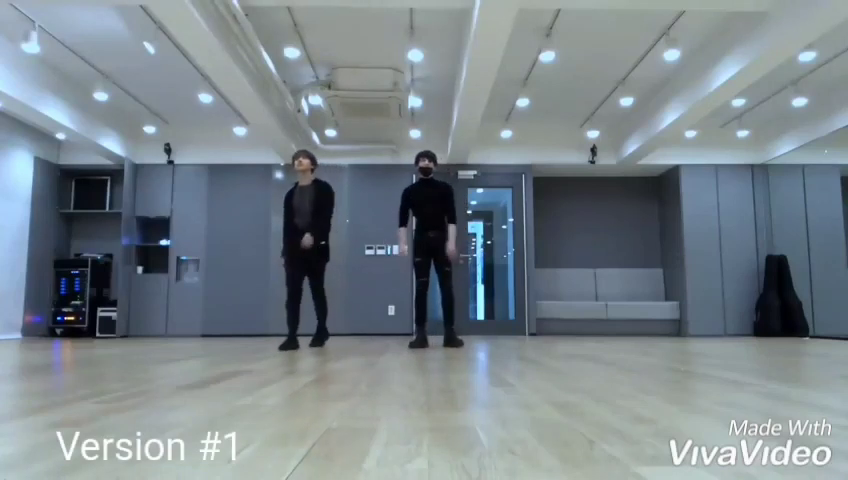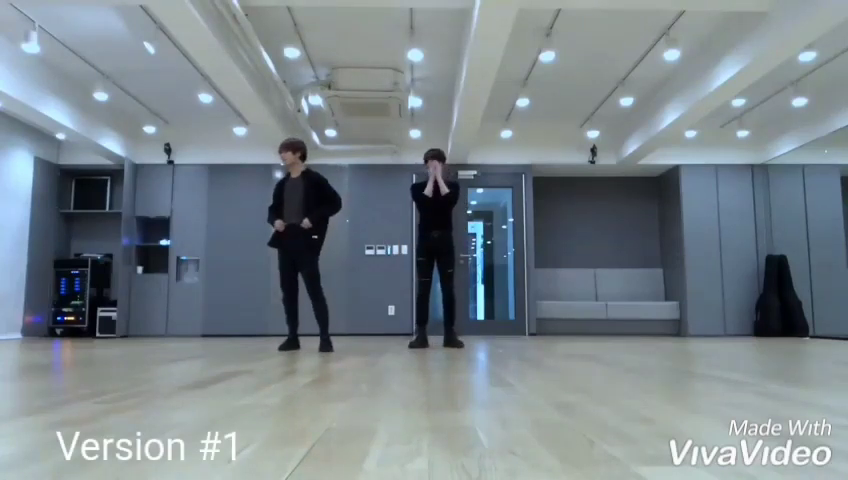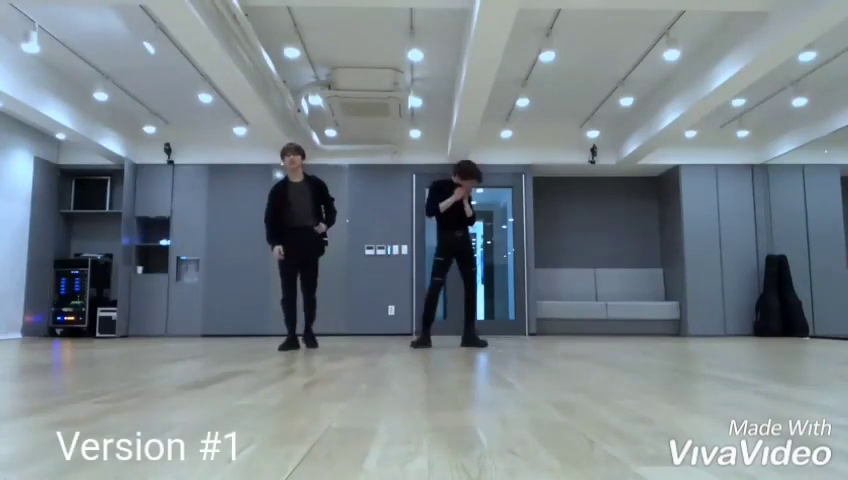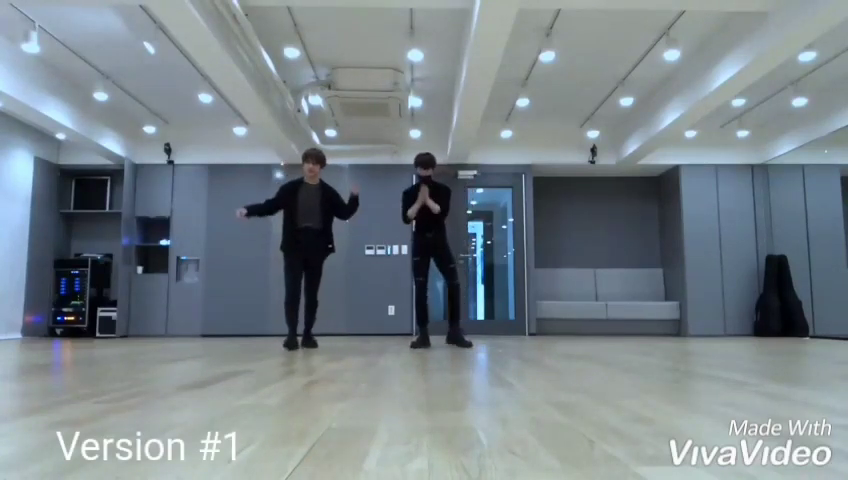
dt=1s
person 1, frame 1
left shoulder: (323, 189)
right shoulder: (290, 194)
left elbow: (325, 217)
right elbow: (287, 224)
left wrist: (313, 235)
right wrist: (285, 250)
left hip: (316, 247)
right hip: (295, 248)
left knee: (317, 290)
right knee: (293, 291)
left ankle: (321, 330)
right ankle: (292, 337)
person 1, frame 2
left shoulder: (315, 180)
right shoulder: (282, 184)
left elbow: (335, 203)
right elbow: (273, 209)
left wrist: (314, 218)
right wrist: (274, 220)
left hip: (307, 241)
right hip: (285, 241)
left knee: (314, 289)
right knee: (288, 290)
left ankle: (325, 337)
right ankle: (292, 337)
person 1, frame 3
left shoulder: (316, 184)
right shoulder: (278, 189)
left elbow: (330, 207)
right elbow: (270, 219)
left wrist: (327, 223)
right wrist: (274, 243)
left hip: (311, 242)
right hip: (288, 243)
left knee: (309, 291)
right knee: (288, 291)
left ankle: (308, 331)
right ankle: (291, 336)
person 1, frame 4
left shoulder: (328, 192)
right shoulder: (290, 188)
left elbow: (343, 213)
right elbow: (270, 206)
left wrist: (354, 199)
right wrist: (248, 210)
left hip: (317, 245)
right hip: (293, 245)
left knee: (312, 293)
right knee: (292, 291)
left ankle: (307, 334)
right ankle: (291, 334)
person 2, frame 1
left shoulder: (445, 188)
right shoulder: (410, 191)
left elbow: (451, 217)
right elbow: (403, 219)
left wrist: (451, 240)
right wrist: (403, 243)
left hip: (441, 239)
right hip: (421, 240)
left knee: (446, 287)
right knee: (421, 287)
left ankle: (449, 333)
right ankle: (420, 334)
person 2, frame 2
left shoulder: (452, 186)
right shoulder: (418, 187)
left elbow: (450, 201)
right elbow: (423, 201)
left wrist: (439, 177)
right wrist: (431, 177)
left hip: (445, 240)
right hip: (425, 240)
left knee: (448, 287)
right knee: (423, 288)
left ankle: (450, 333)
right ankle: (421, 334)
person 2, frame 3
left shoulder: (467, 195)
right shoulder: (438, 187)
left elbow: (471, 221)
right elbow: (430, 211)
left wrist: (464, 200)
right wrist: (454, 197)
left hip: (464, 242)
right hip: (446, 241)
left knee: (471, 287)
right knee: (435, 286)
left ankle: (469, 334)
right ankle: (425, 334)
person 2, frame 4
left shoulder: (443, 190)
right shoulder: (409, 193)
left elbow: (443, 212)
right elbow: (406, 218)
left wrist: (427, 199)
right wrist: (419, 201)
left hip: (439, 240)
right hip: (420, 241)
left knee: (454, 283)
right knee: (420, 288)
left ankle: (454, 331)
right ankle: (423, 334)
